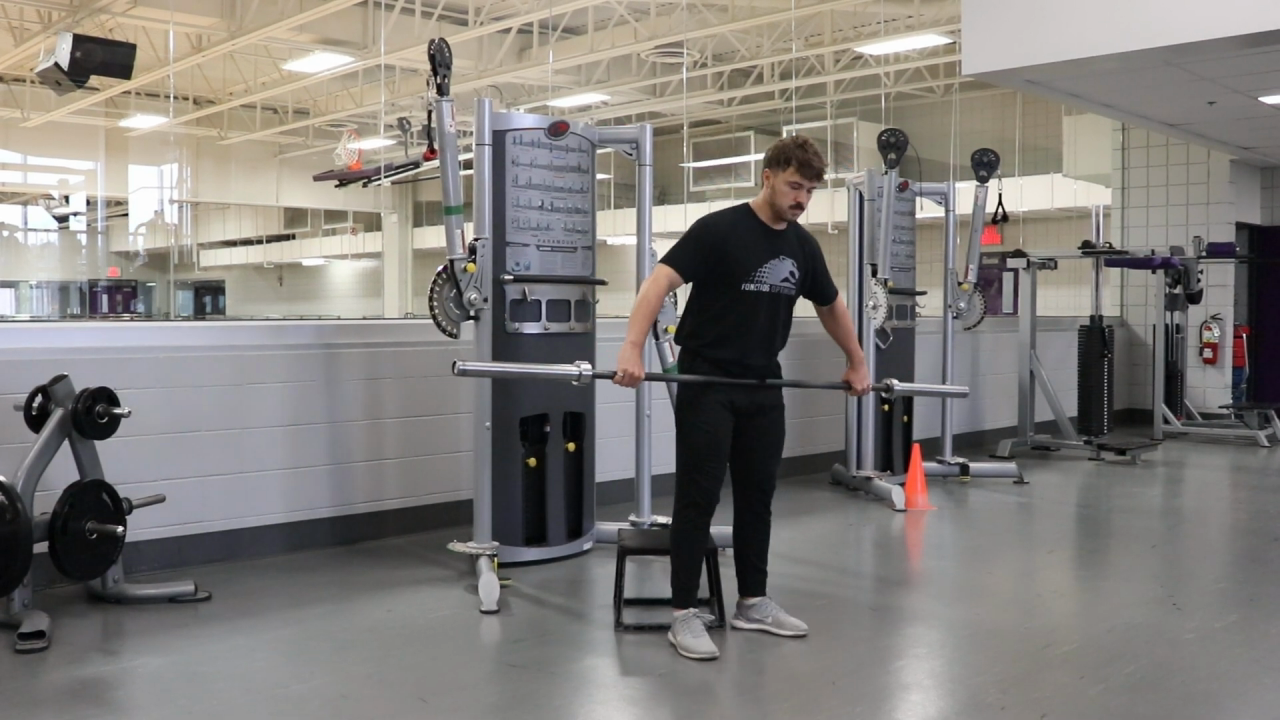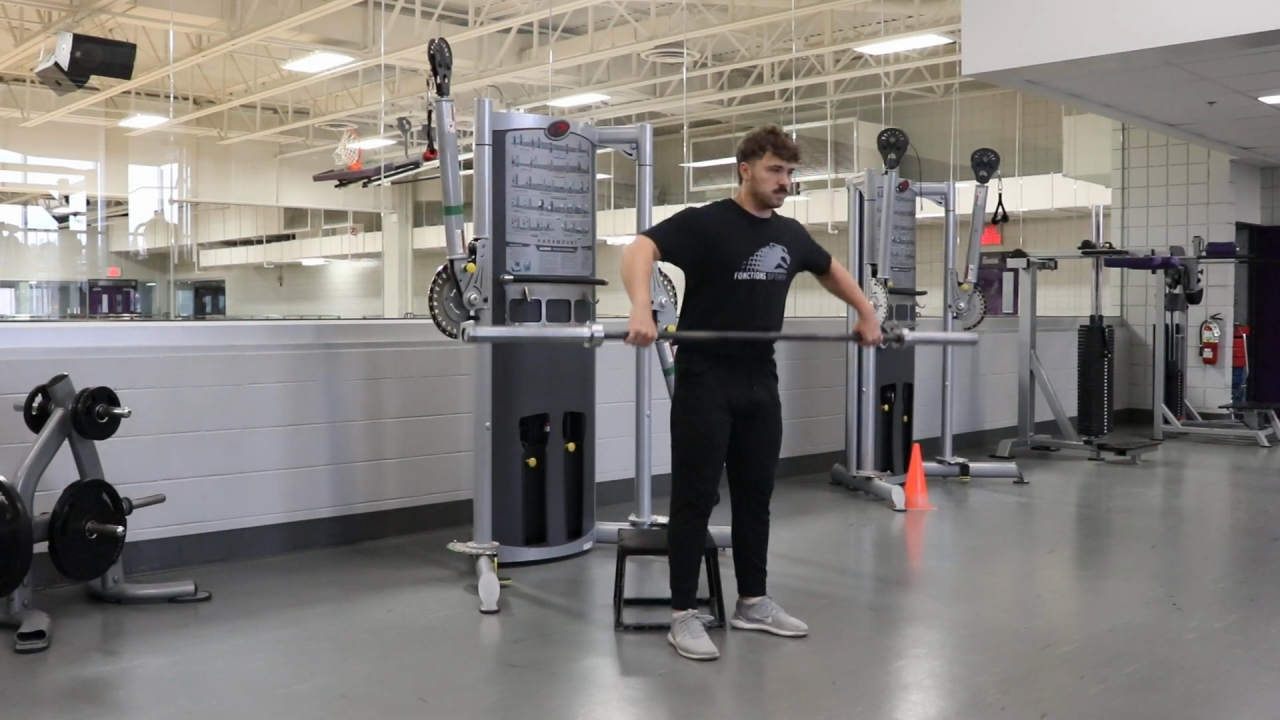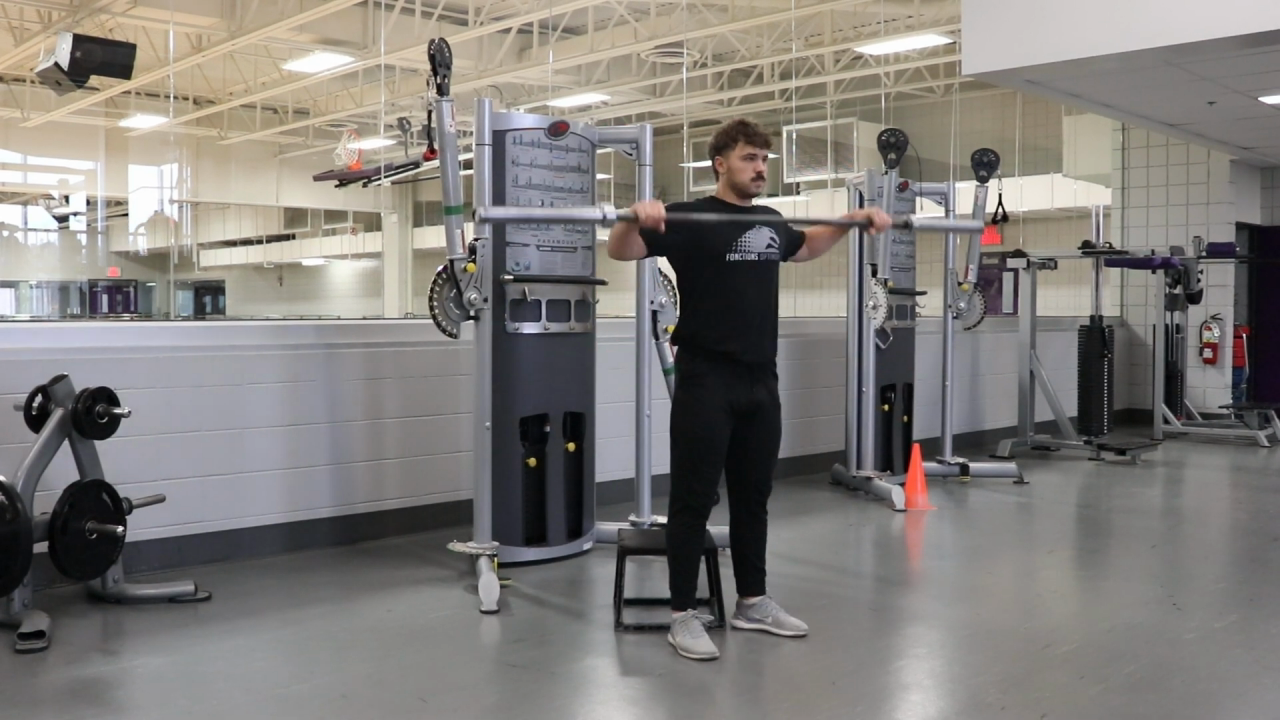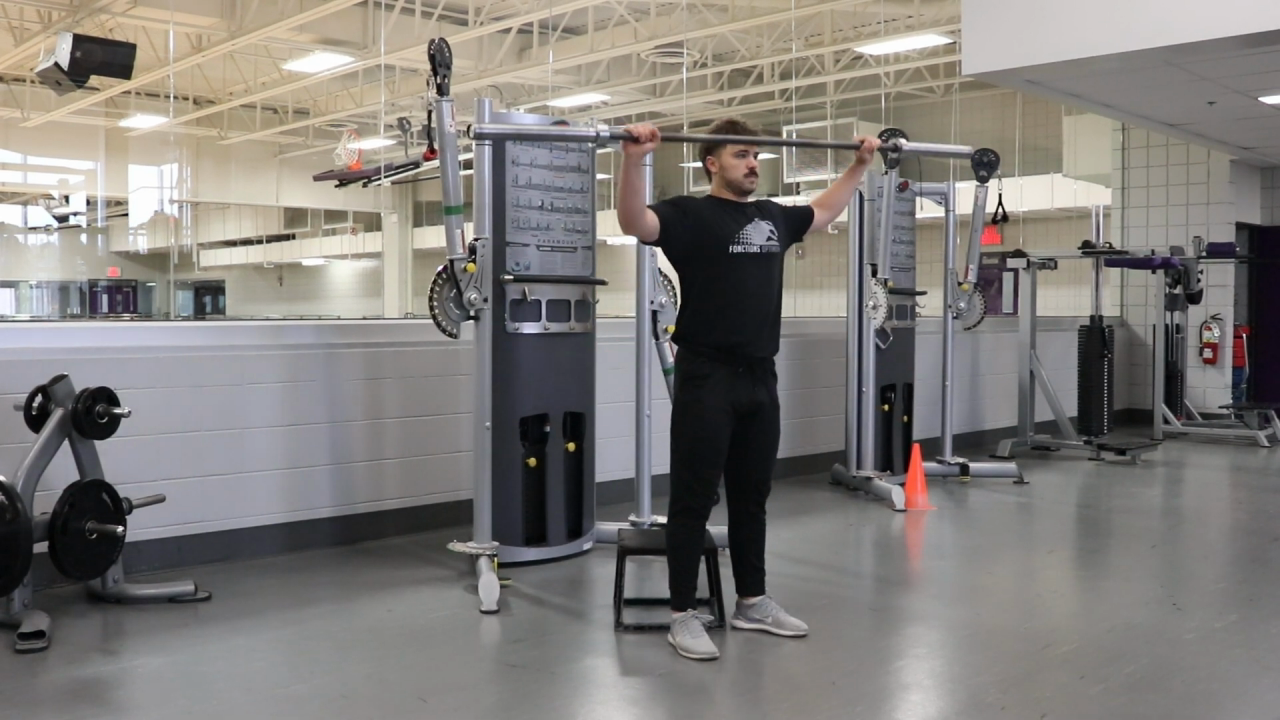
dt=0.2s
person 1, frame 1
left shoulder: (805, 247)
right shoulder: (719, 231)
left elbow: (831, 307)
right elbow: (660, 282)
left wrist: (856, 362)
right wrist: (633, 349)
left hip: (763, 385)
right hip: (706, 384)
left knee: (758, 495)
right knee: (698, 497)
left ankle: (753, 601)
right ankle: (684, 613)
person 1, frame 2
left shoulder: (789, 233)
right shoulder: (705, 223)
left elbow: (828, 268)
right elbow: (639, 252)
left wrist: (864, 310)
right wrist: (641, 308)
left hip: (759, 380)
right hip: (705, 379)
left knee: (755, 495)
right knee: (695, 497)
left ankle: (753, 600)
right ankle: (683, 614)
person 1, frame 3
left shoulder: (770, 222)
right shoulder: (691, 217)
left elbow: (808, 244)
right elbow: (620, 248)
left wrist: (856, 218)
right wrist: (636, 218)
left hip: (760, 379)
right hip: (706, 379)
left knee: (753, 496)
right knee: (694, 499)
left ankle: (753, 601)
right ankle: (683, 614)
person 1, frame 4
left shoulder: (772, 216)
right shoulder: (690, 215)
left elbow: (825, 210)
right elbow: (631, 222)
left wrist: (859, 165)
right wrist: (632, 157)
left hip: (759, 378)
right hip: (706, 378)
left knee: (752, 497)
right knee: (693, 499)
left ankle: (752, 600)
right ankle: (683, 615)
